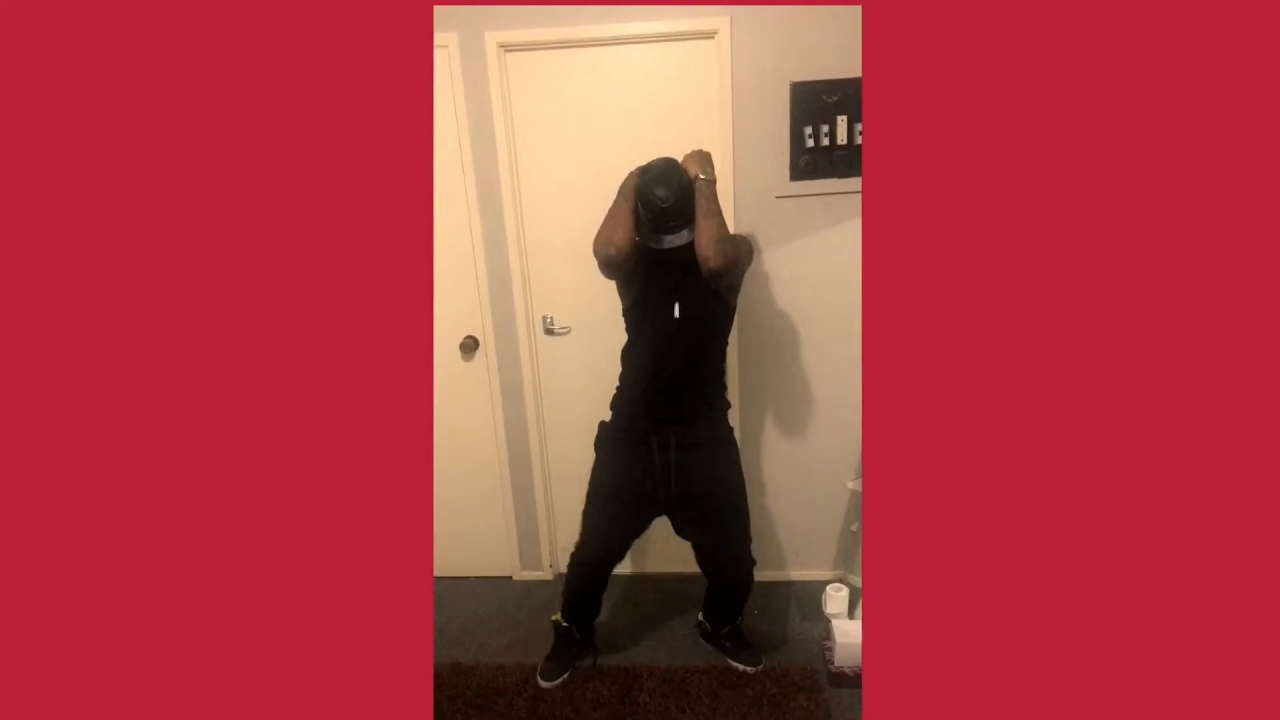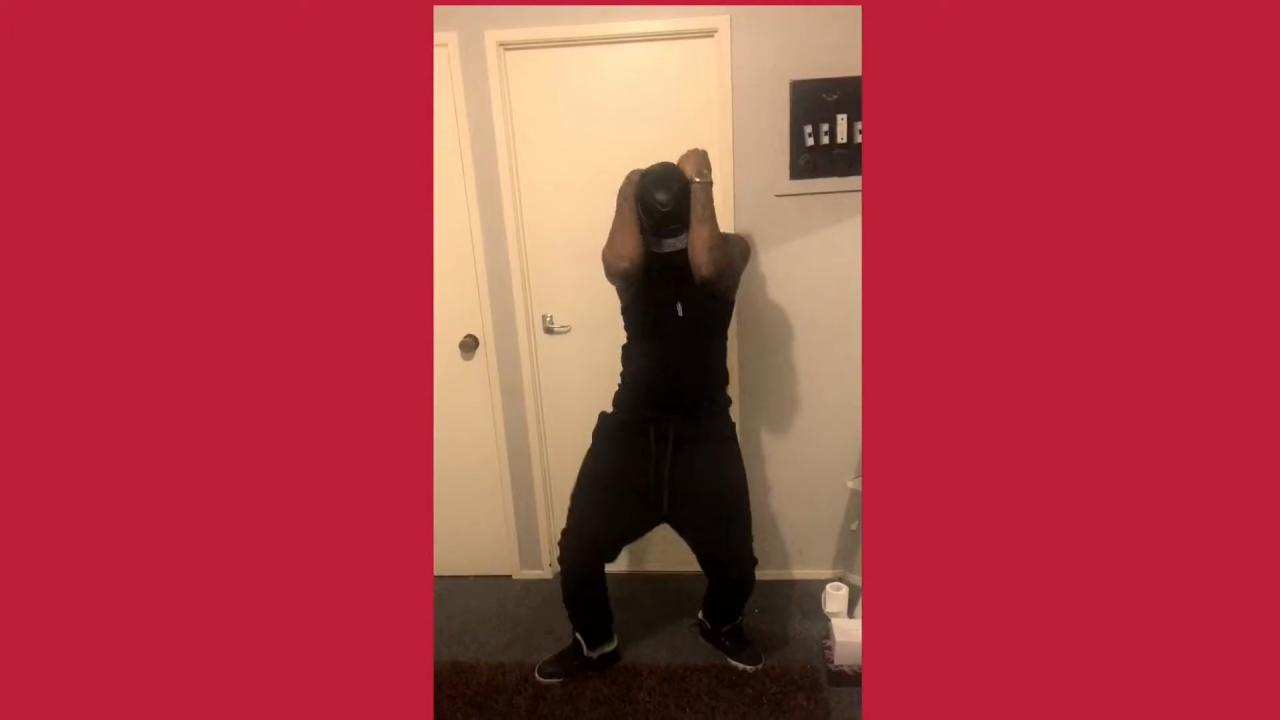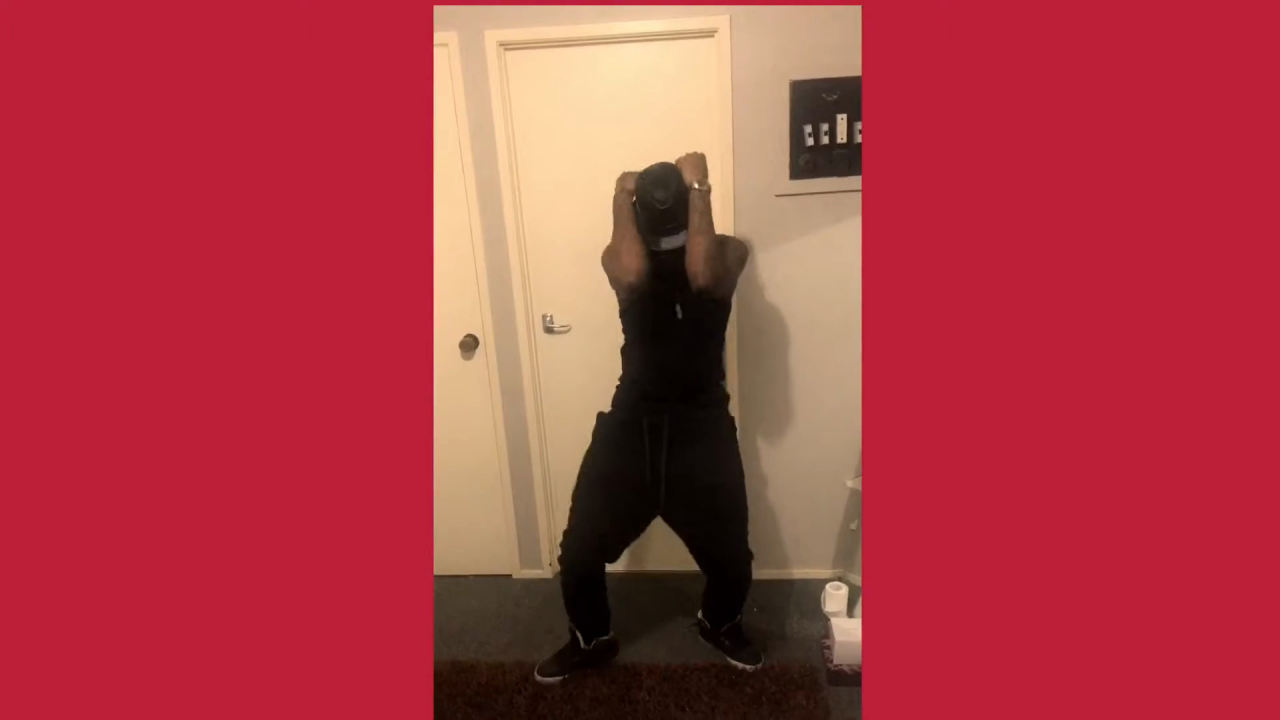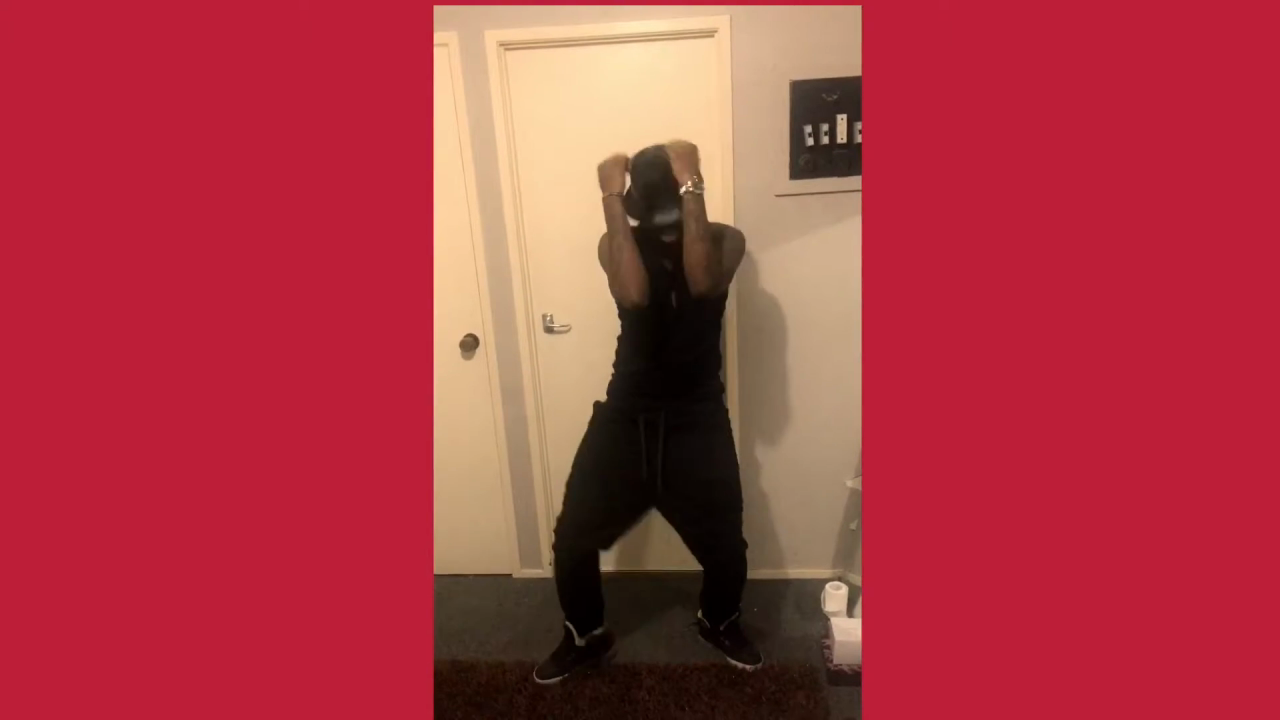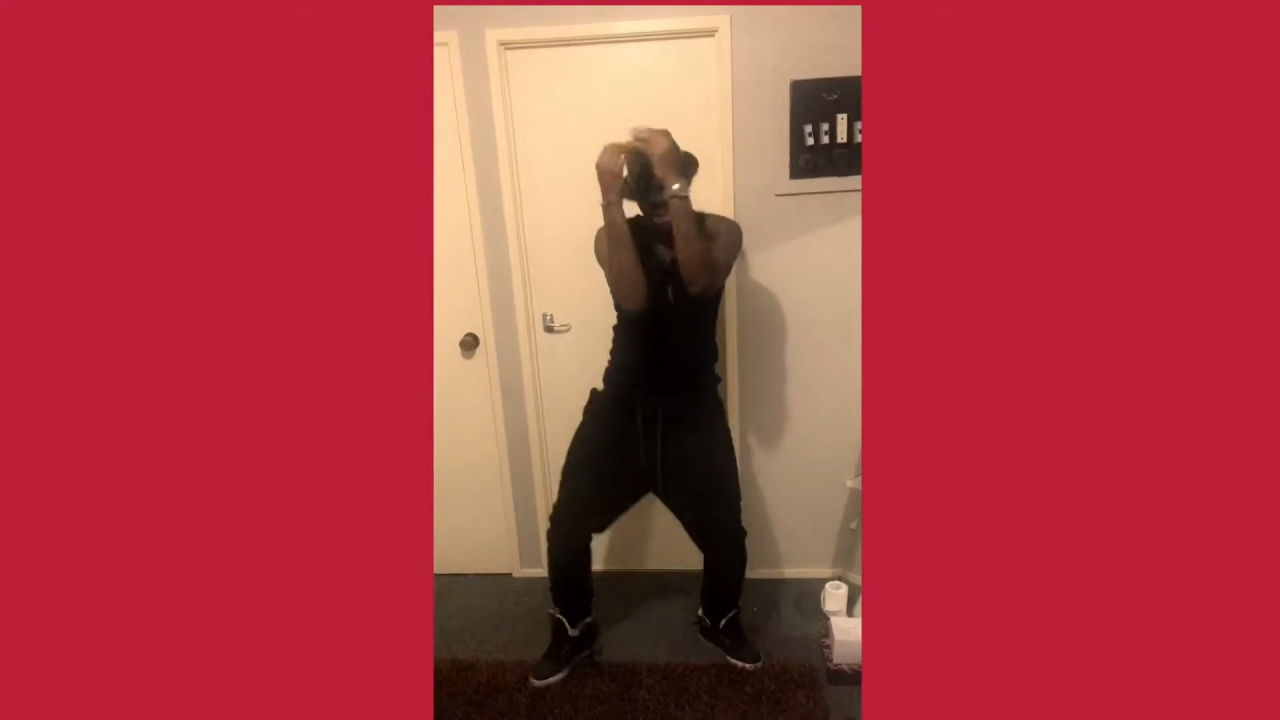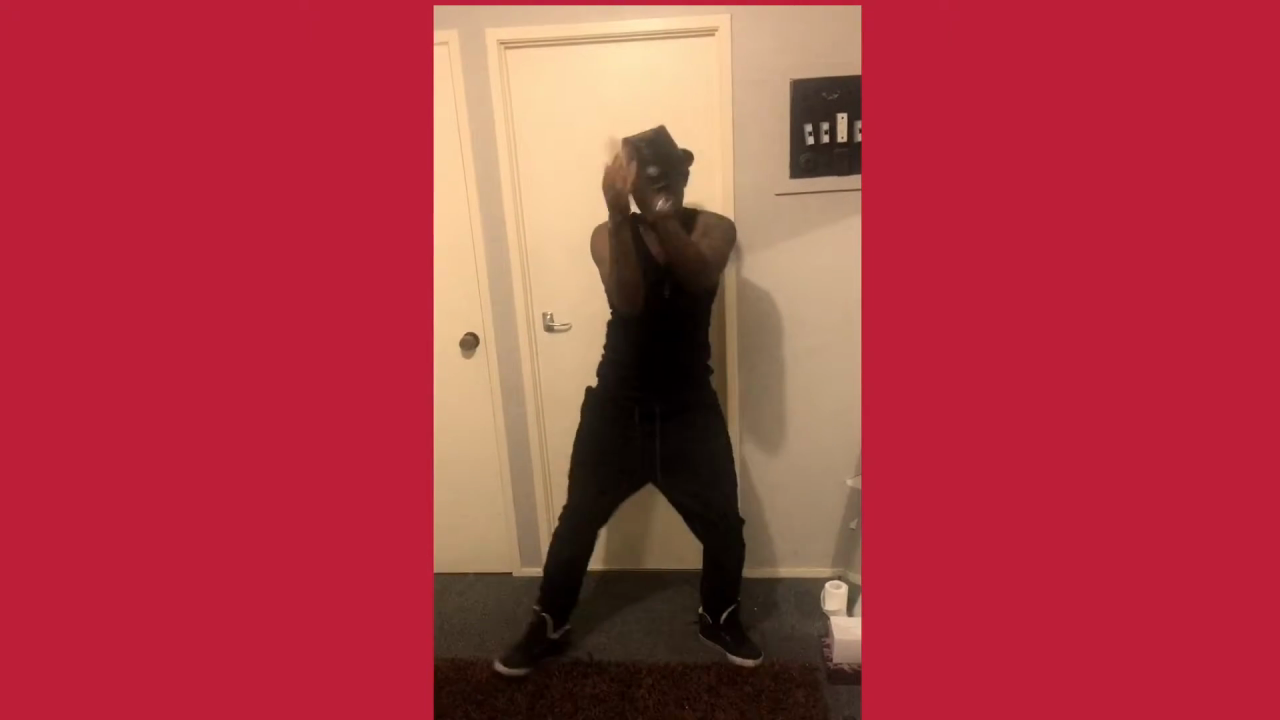
dt=0.1s
person 1, frame 1
left shoulder: (734, 253)
right shoulder: (632, 260)
left elbow: (713, 257)
right elbow: (608, 247)
left wrist: (702, 178)
right wrist: (630, 186)
left hip: (704, 439)
right hip: (631, 436)
left knee: (733, 560)
right knee: (593, 553)
left ankle: (720, 625)
right ankle: (572, 632)
person 1, frame 2
left shoulder: (730, 252)
right shoulder: (634, 265)
left elbow: (706, 266)
right elbow: (620, 263)
left wrist: (699, 180)
right wrist: (630, 190)
left hip: (704, 436)
right hip: (630, 432)
left knee: (734, 559)
right knee: (579, 547)
left ankle: (720, 624)
right ankle: (593, 643)
person 1, frame 3
left shoulder: (728, 251)
right shoulder: (621, 252)
left elbow: (702, 279)
right elbow: (631, 279)
left wrist: (699, 187)
right wrist: (626, 202)
left hip: (701, 431)
right hip: (629, 427)
left knee: (729, 553)
right knee: (581, 546)
left ankle: (720, 623)
right ankle: (591, 639)
person 1, frame 4
left shoulder: (724, 240)
right shoulder: (617, 245)
left elbow: (702, 282)
right elbow: (634, 296)
left wrist: (690, 184)
right wrist: (611, 197)
left hip: (697, 423)
right hip: (625, 419)
left knee: (725, 548)
right knee: (572, 537)
left ankle: (719, 622)
right ankle: (585, 635)
person 1, frame 5
left shoulder: (720, 232)
right shoulder: (612, 237)
left elbow: (699, 281)
right elbow: (633, 301)
left wrist: (670, 186)
right wrist: (610, 197)
left hip: (693, 414)
right hip: (620, 409)
left knee: (724, 534)
right knee: (569, 524)
left ankle: (719, 620)
right ankle: (574, 631)
person 1, frame 6
left shoulder: (713, 229)
right shoulder: (609, 235)
left elbow: (696, 273)
right elbow: (628, 300)
left wrist: (659, 209)
right wrist: (620, 210)
left hip: (689, 409)
right hip: (618, 405)
left knee: (722, 527)
right knee: (577, 522)
left ankle: (719, 617)
right ankle: (548, 628)
